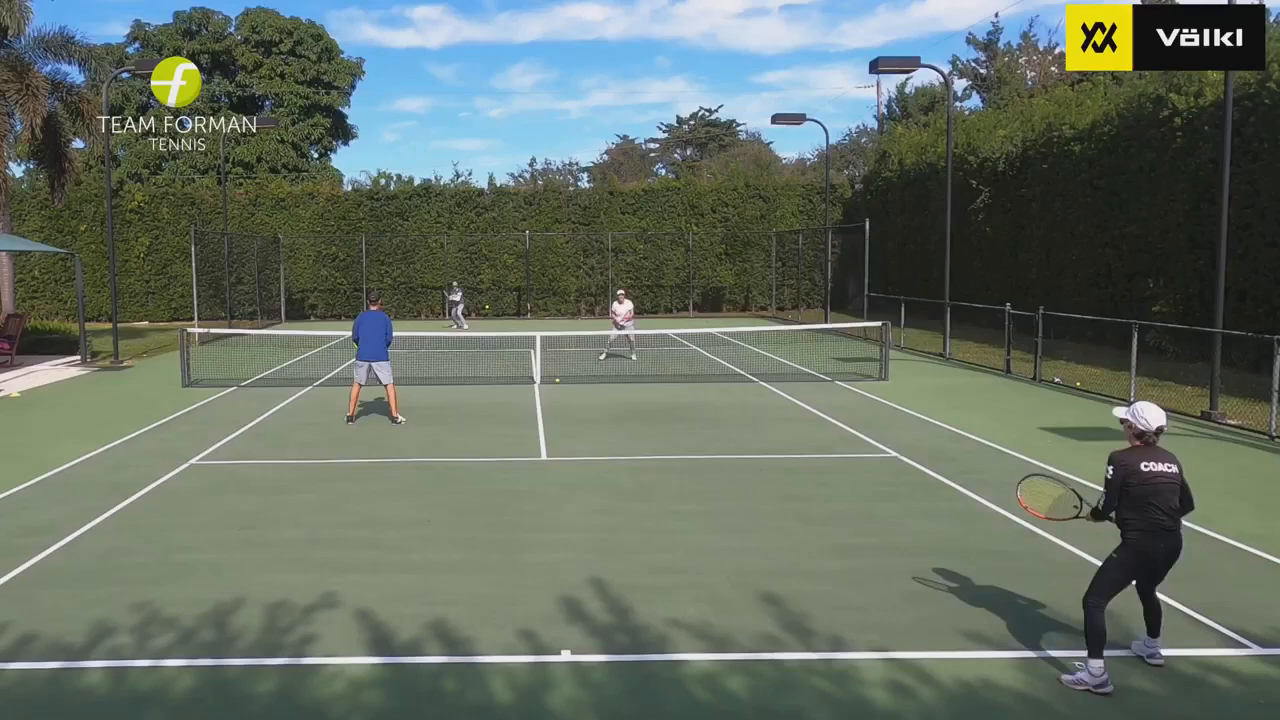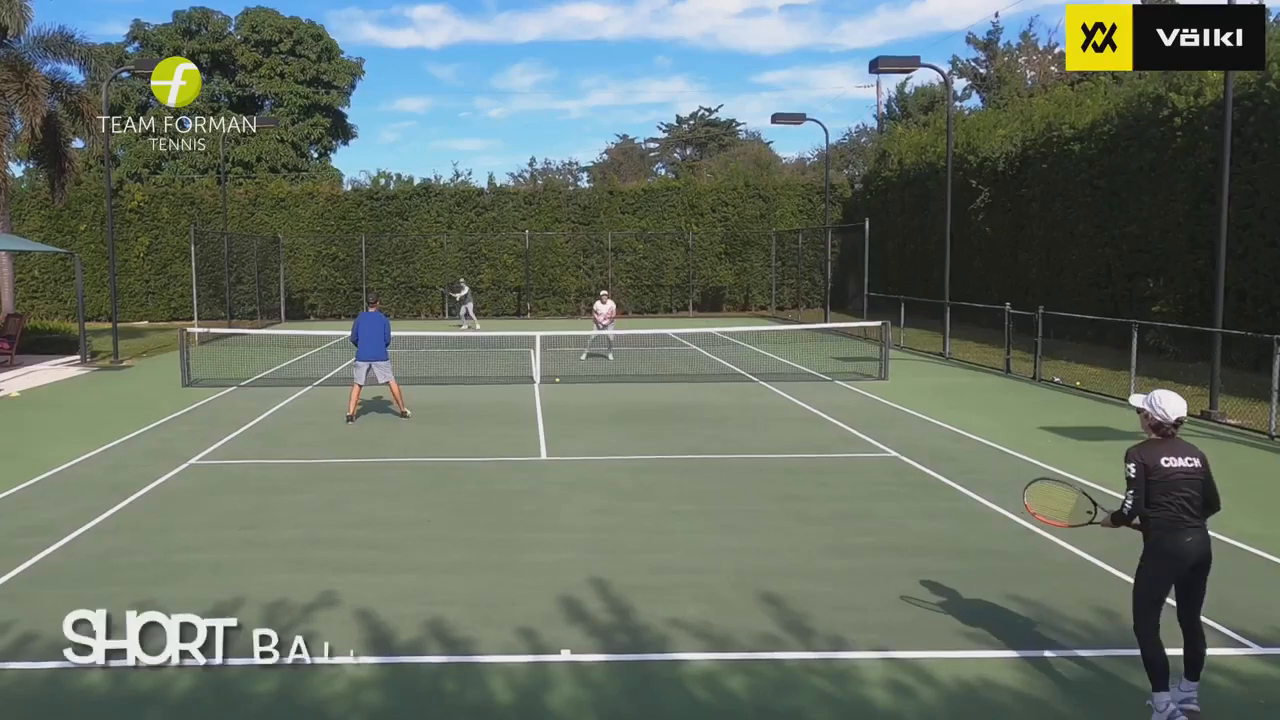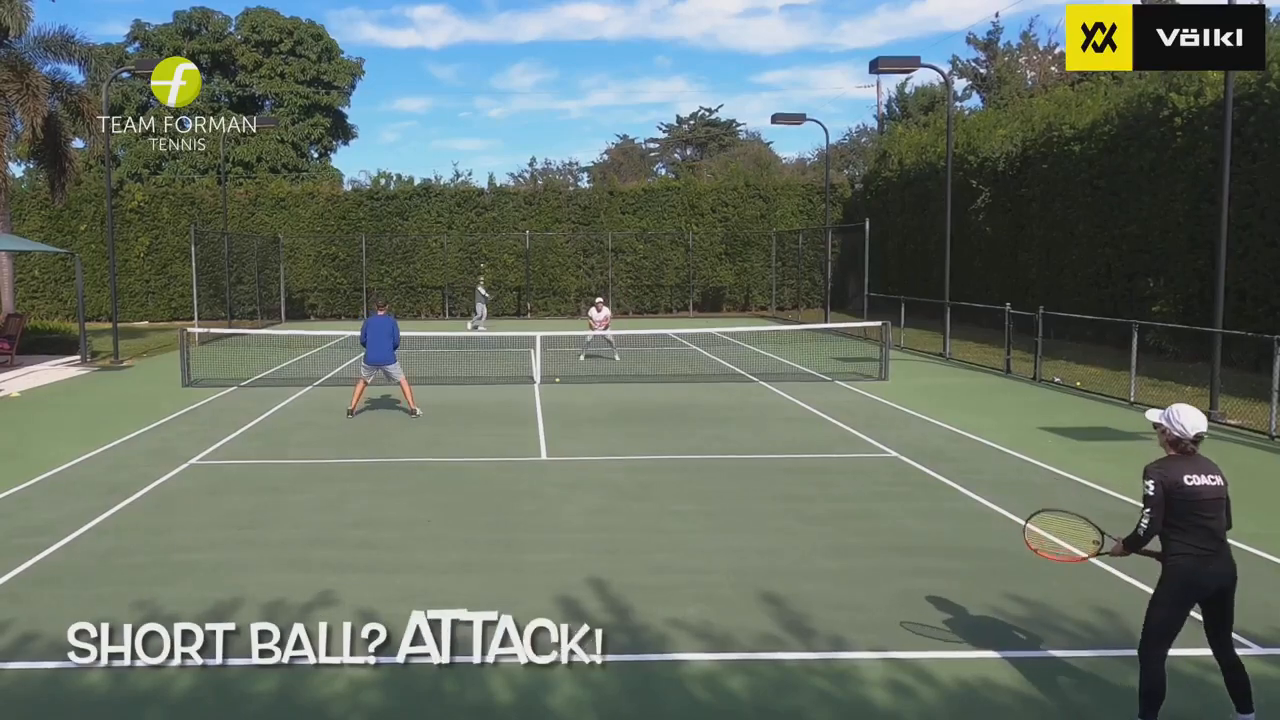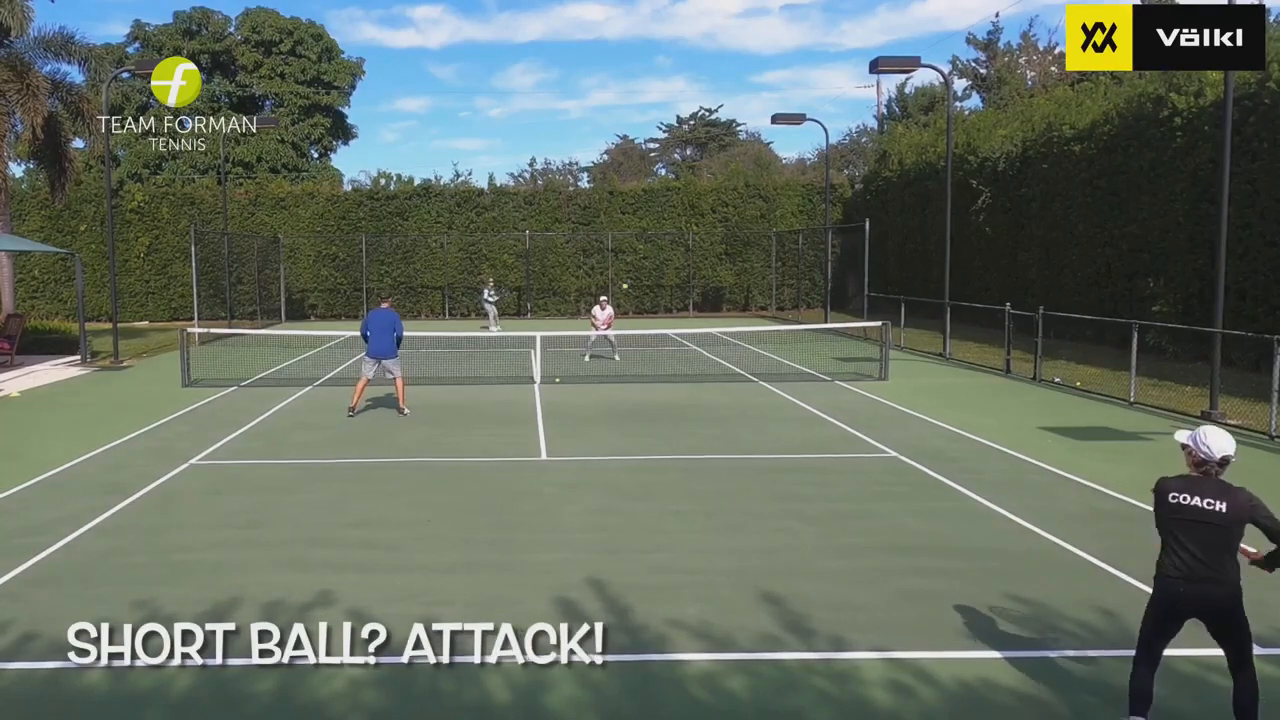
dt=0.5s
person 1, frame 1
left shoulder: (1121, 459)
right shoulder: (1171, 460)
left elbow: (1108, 505)
right elbow: (1186, 505)
left wrist: (1095, 514)
left hip: (1139, 545)
right hip: (1171, 544)
left knee: (1094, 601)
right knee: (1147, 589)
left ankle: (1095, 672)
right ankle: (1152, 646)
person 1, frame 2
left shoulder: (1139, 454)
right shoulder: (1195, 454)
left elbow: (1132, 508)
right elbow: (1212, 504)
left wrist: (1114, 519)
left hip: (1165, 548)
right hip: (1199, 545)
left knee: (1146, 625)
right knee: (1190, 619)
right ankle: (1188, 692)
person 1, frame 3
left shoulder: (1159, 471)
right shoulder: (1213, 470)
left elbow: (1149, 527)
right elbow: (1225, 522)
left wrist: (1124, 546)
left hip: (1184, 574)
right hip: (1224, 571)
left knee: (1151, 654)
right knee: (1223, 649)
person 1, frame 4
left shoulder: (1164, 488)
right shoulder: (1242, 499)
left hip: (1171, 590)
right hip: (1222, 595)
left knee: (1145, 662)
right knee: (1243, 669)
